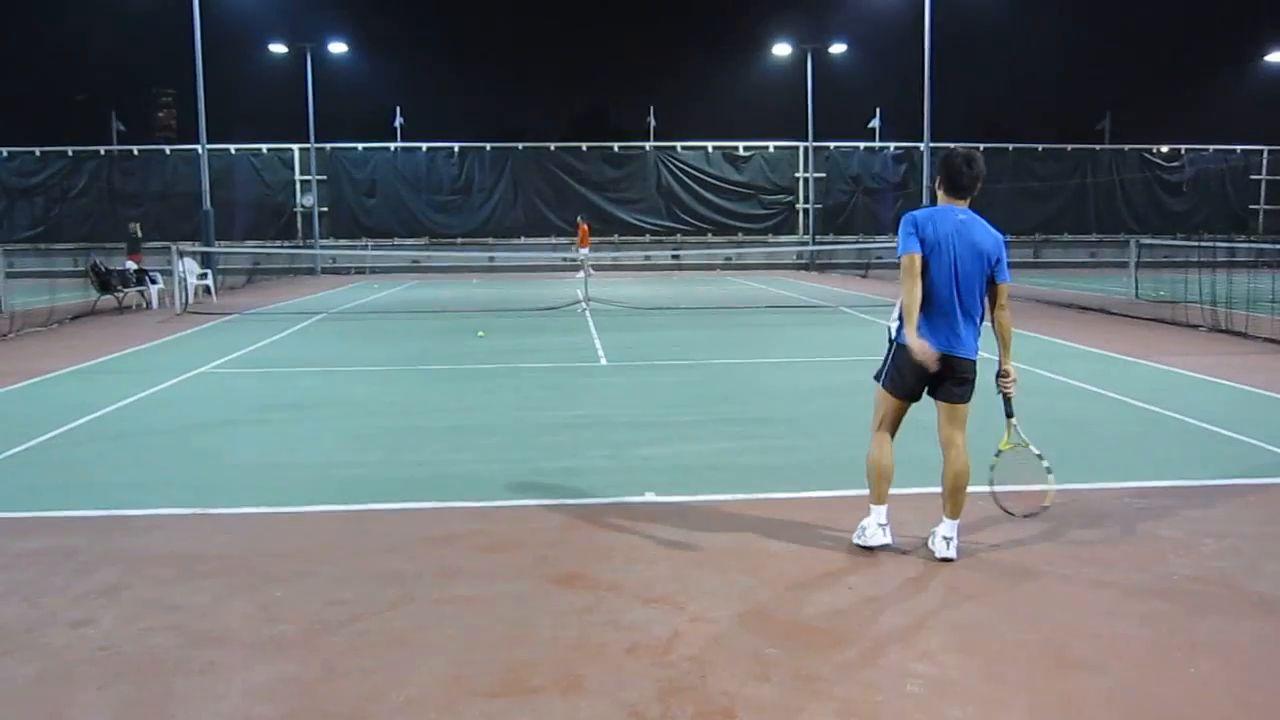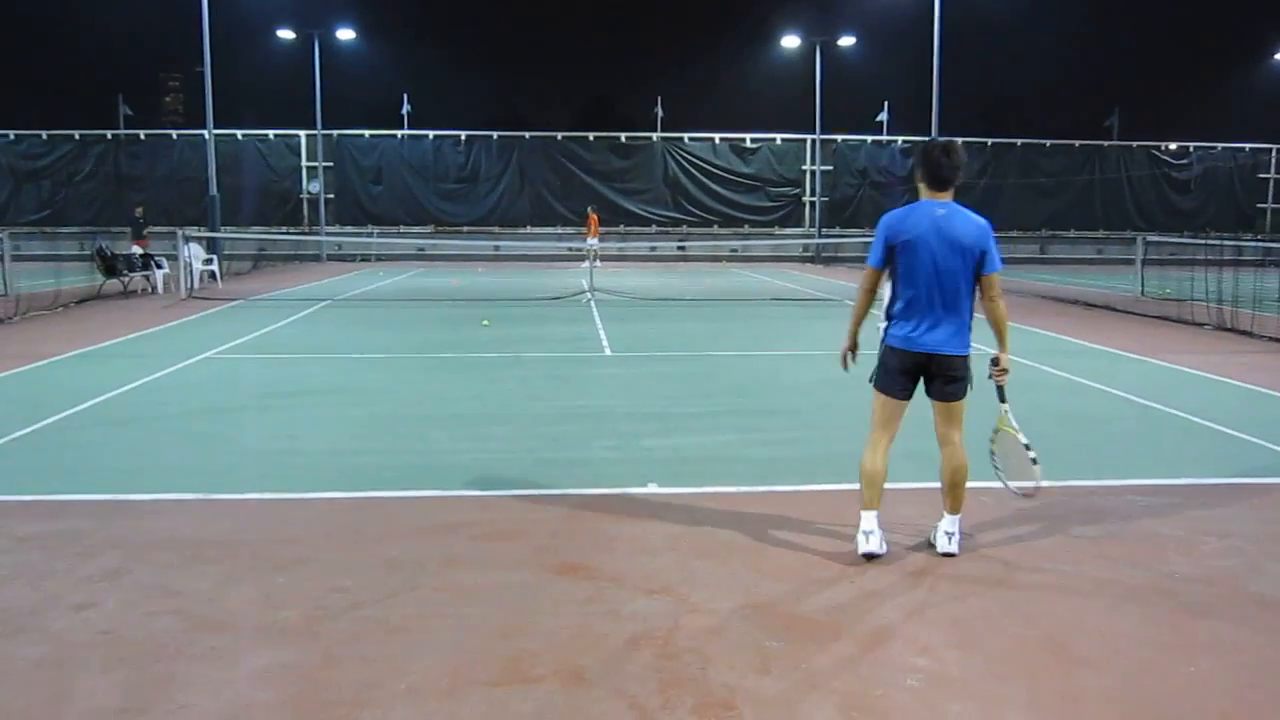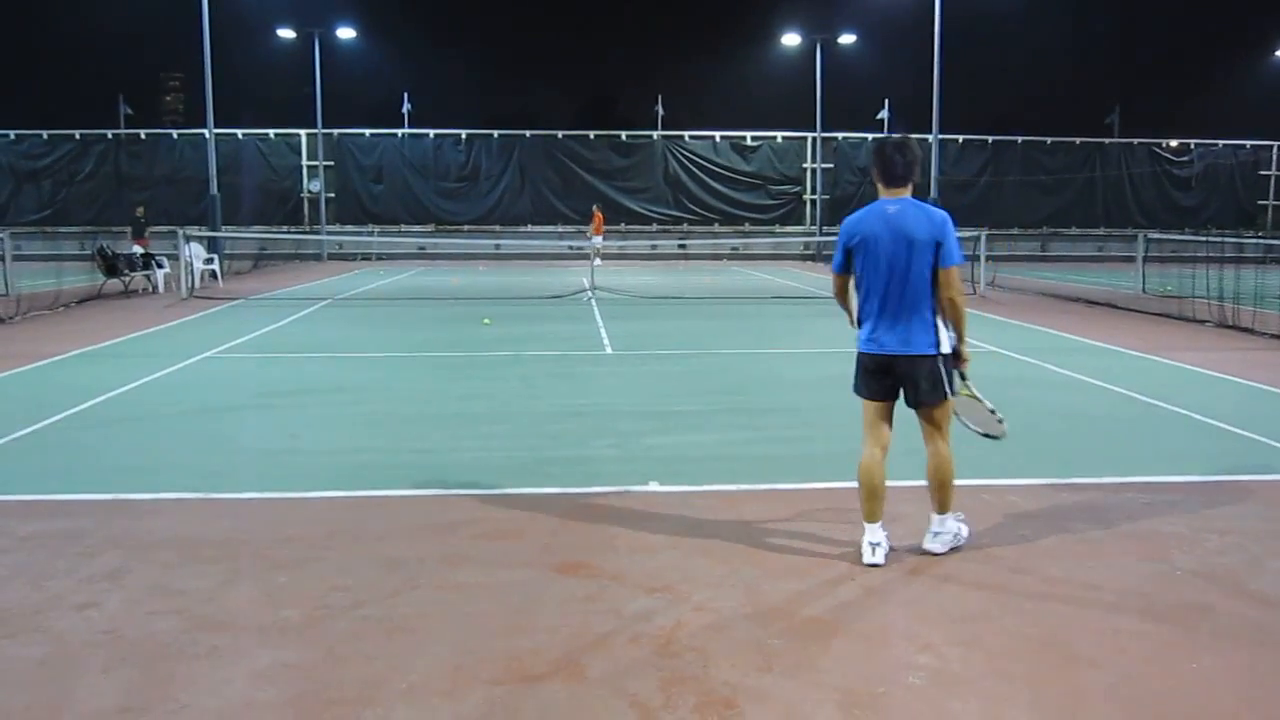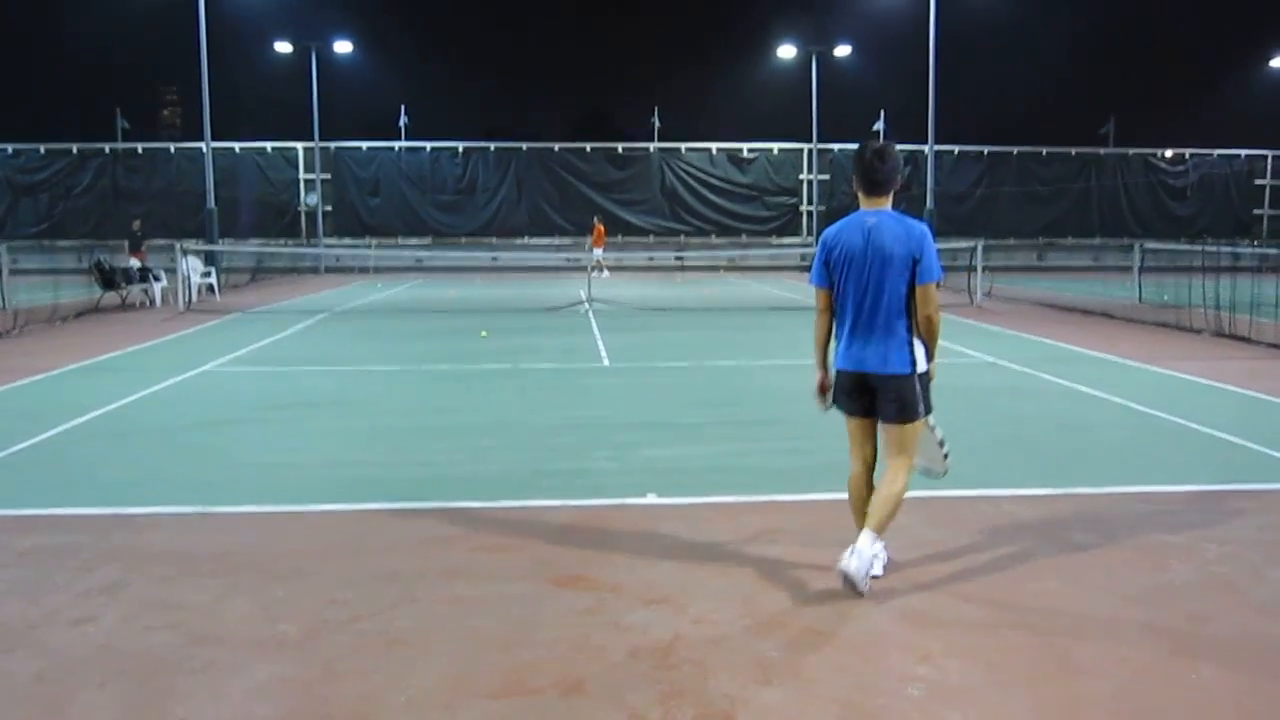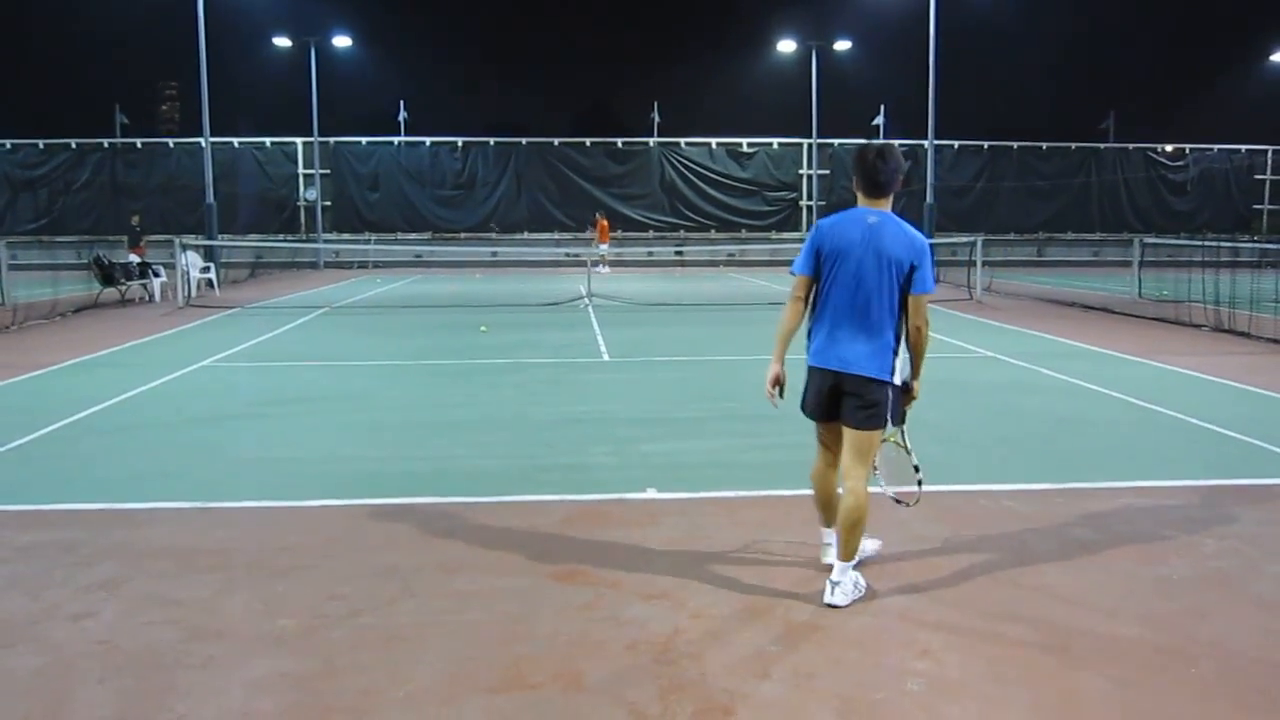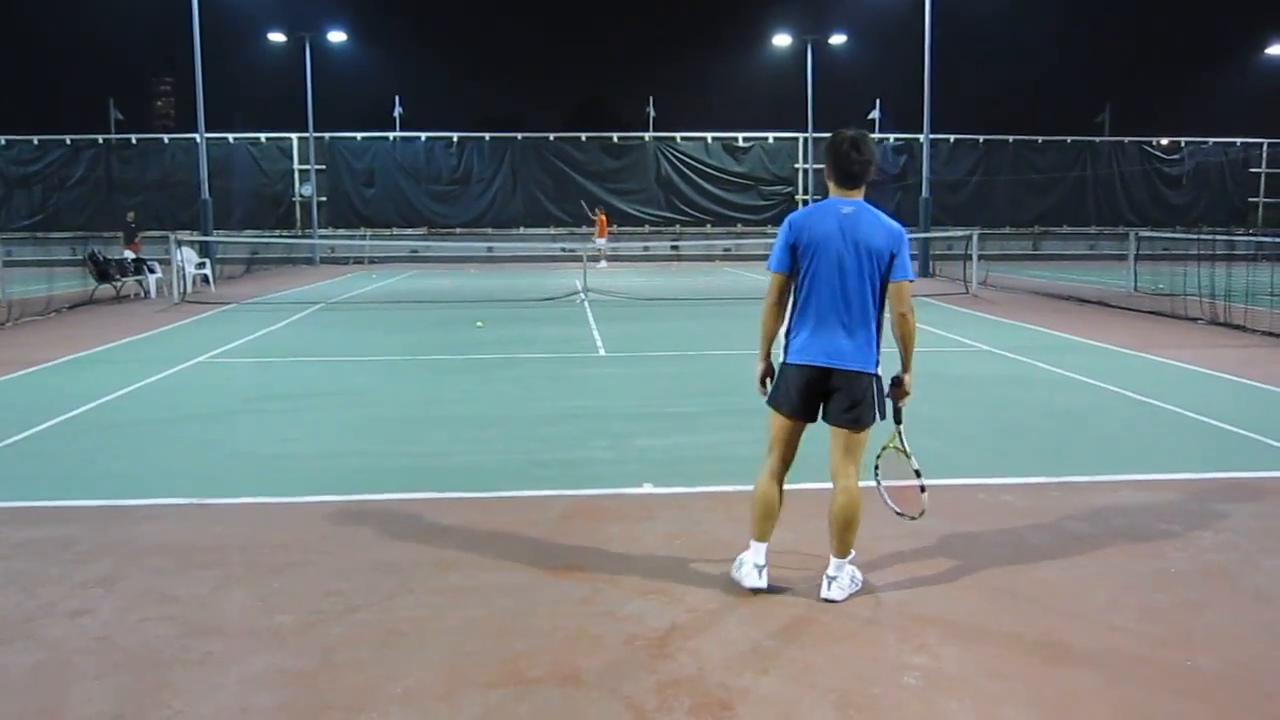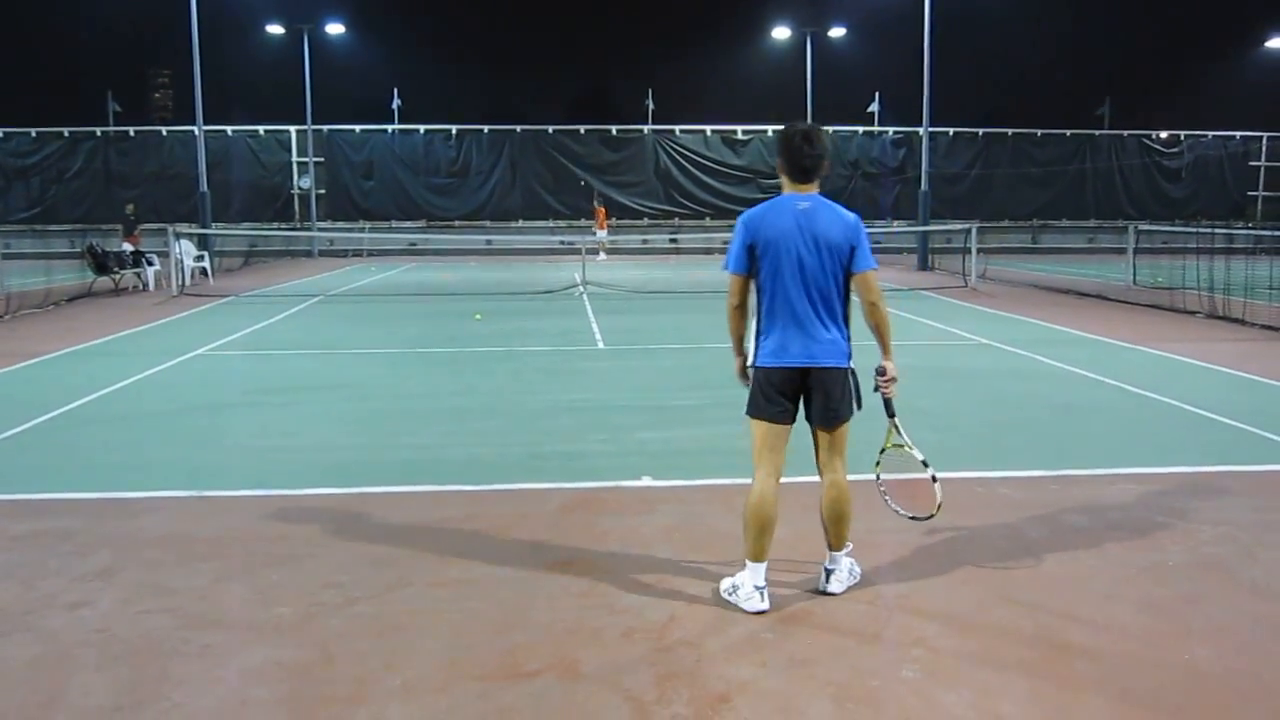
dt=0.3s
person 1, frame 1
left shoulder: (917, 222)
right shoulder: (992, 238)
left elbow: (912, 276)
right elbow: (1000, 307)
left wrist: (910, 333)
right wrist: (1006, 361)
left hip: (915, 348)
right hip: (962, 354)
left knee: (882, 433)
right knee: (954, 444)
left ankle: (878, 522)
right ankle: (947, 535)
person 1, frame 2
left shoulder: (894, 223)
right shoulder: (978, 228)
left elbow: (868, 287)
right elbow: (992, 297)
left wrist: (851, 335)
right wrist: (1003, 349)
left hip: (900, 346)
right hip: (952, 350)
left knee: (879, 439)
right knee: (951, 441)
left ankle: (869, 528)
right ankle: (950, 530)
person 1, frame 3
left shoulder: (852, 226)
right shoulder: (937, 221)
left elbow: (839, 290)
right elbow: (950, 294)
right wrist: (961, 340)
left hip: (872, 350)
right hip: (925, 349)
left knee: (874, 446)
right knee: (937, 441)
left ankle: (874, 538)
right ankle: (944, 525)
person 1, frame 4
left shoulder: (832, 237)
right shoulder: (916, 235)
left elbow: (823, 311)
right elbow: (927, 312)
left wrist: (822, 369)
right wrist: (929, 357)
left hip: (850, 366)
right hip: (900, 366)
left knee: (861, 460)
right knee: (898, 464)
left ankle: (867, 548)
right ankle: (863, 550)
person 1, frame 5
left shoulder: (825, 230)
right shoulder: (914, 243)
left elbow: (797, 300)
right elbow: (917, 323)
left wrist: (777, 359)
right wrist: (915, 377)
left hip: (823, 364)
right hip: (874, 372)
left knee: (827, 456)
right knee: (855, 475)
left ankle: (833, 539)
right ankle: (841, 578)
person 1, frame 6
left shoulder: (798, 223)
right shoulder: (891, 233)
left elbow: (775, 300)
right elbow: (902, 311)
left wrist: (763, 358)
right wrist: (906, 369)
left hip: (801, 361)
right hip: (857, 367)
left knee: (775, 462)
right knee: (846, 473)
left ankle: (755, 561)
right ankle: (839, 573)
person 1, frame 7
left shoulder: (753, 222)
right shoulder: (847, 223)
left elbow: (737, 301)
right elbow: (871, 299)
left wrist: (739, 353)
right wrist: (887, 356)
left hip: (773, 362)
right hip: (830, 362)
left knee: (765, 474)
right knee: (832, 472)
left ankle: (752, 582)
right ankle: (838, 567)
